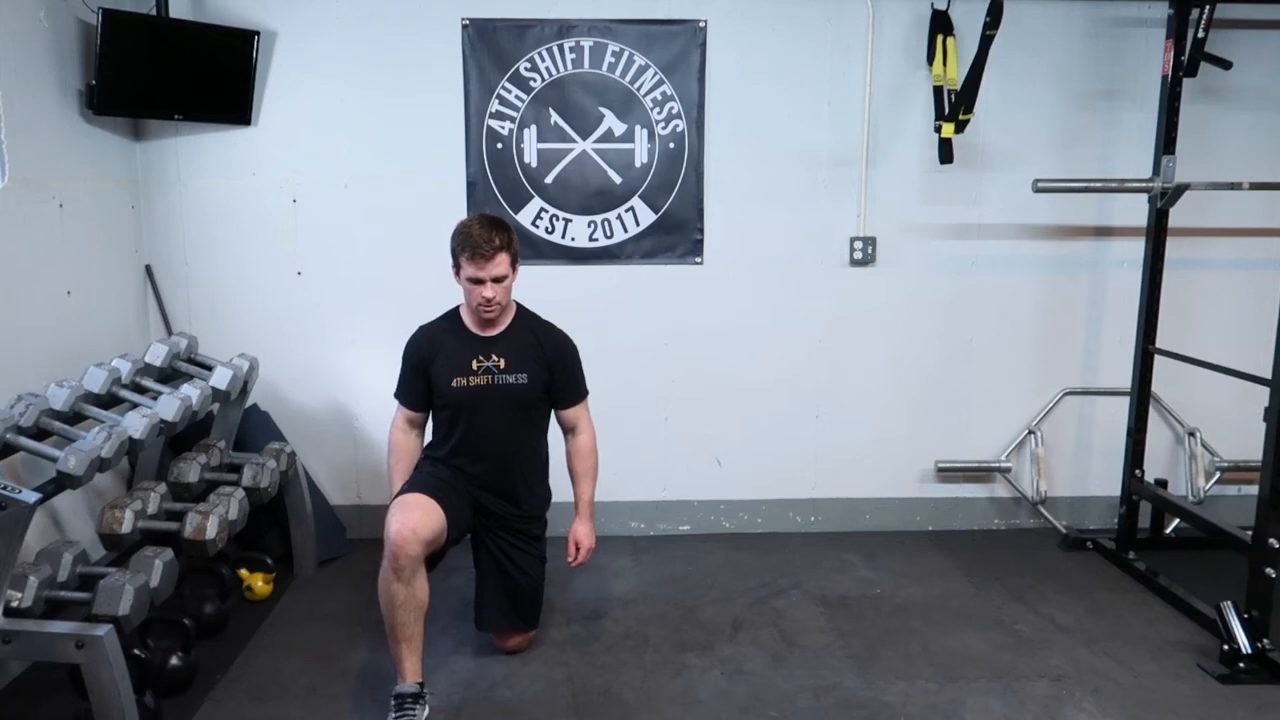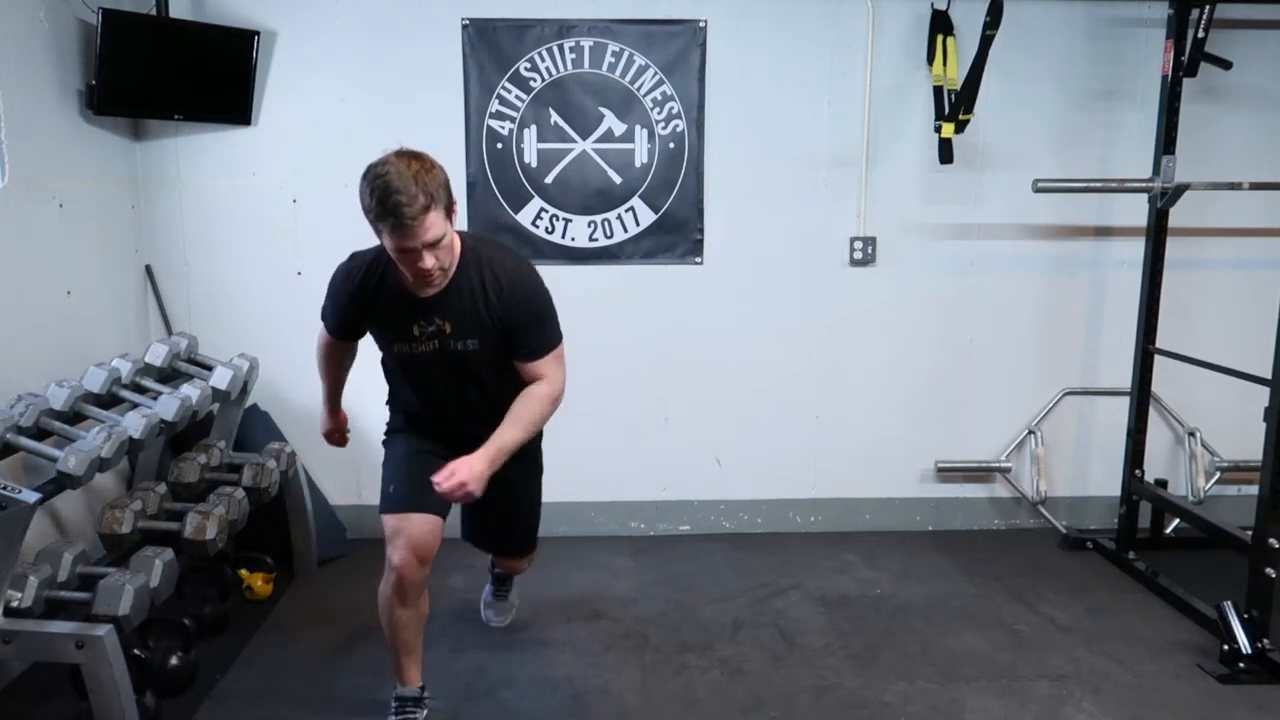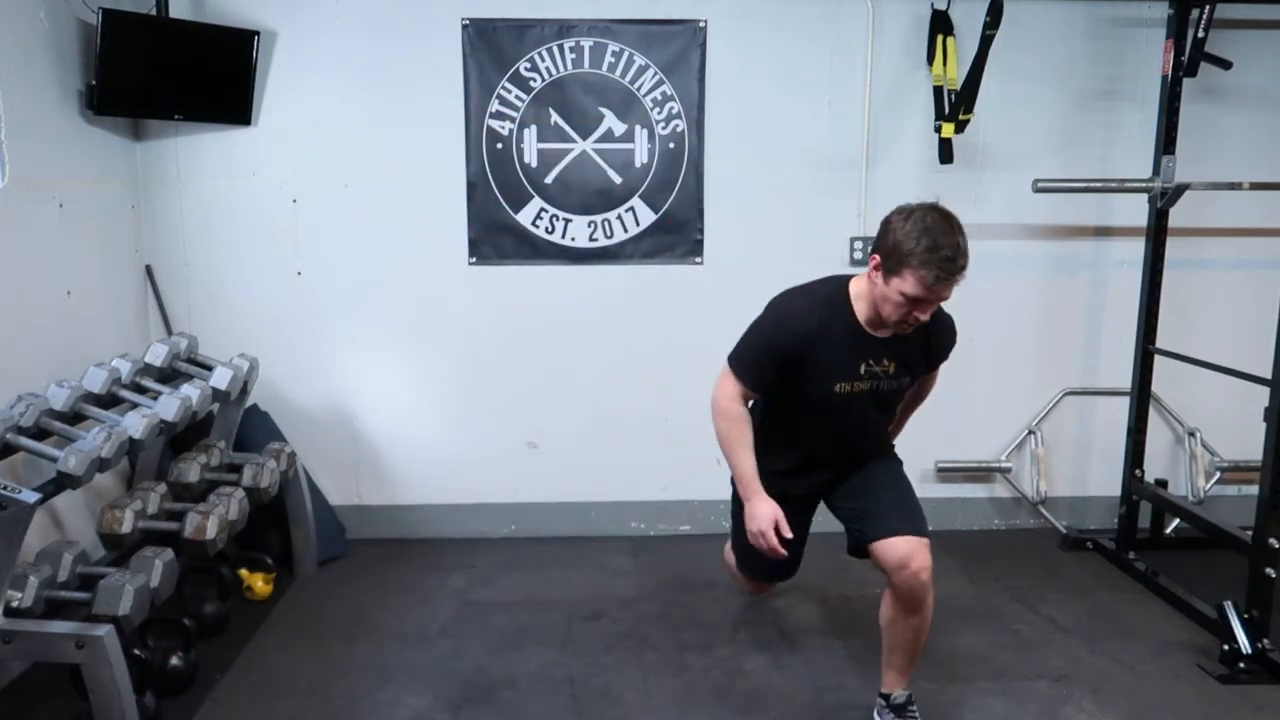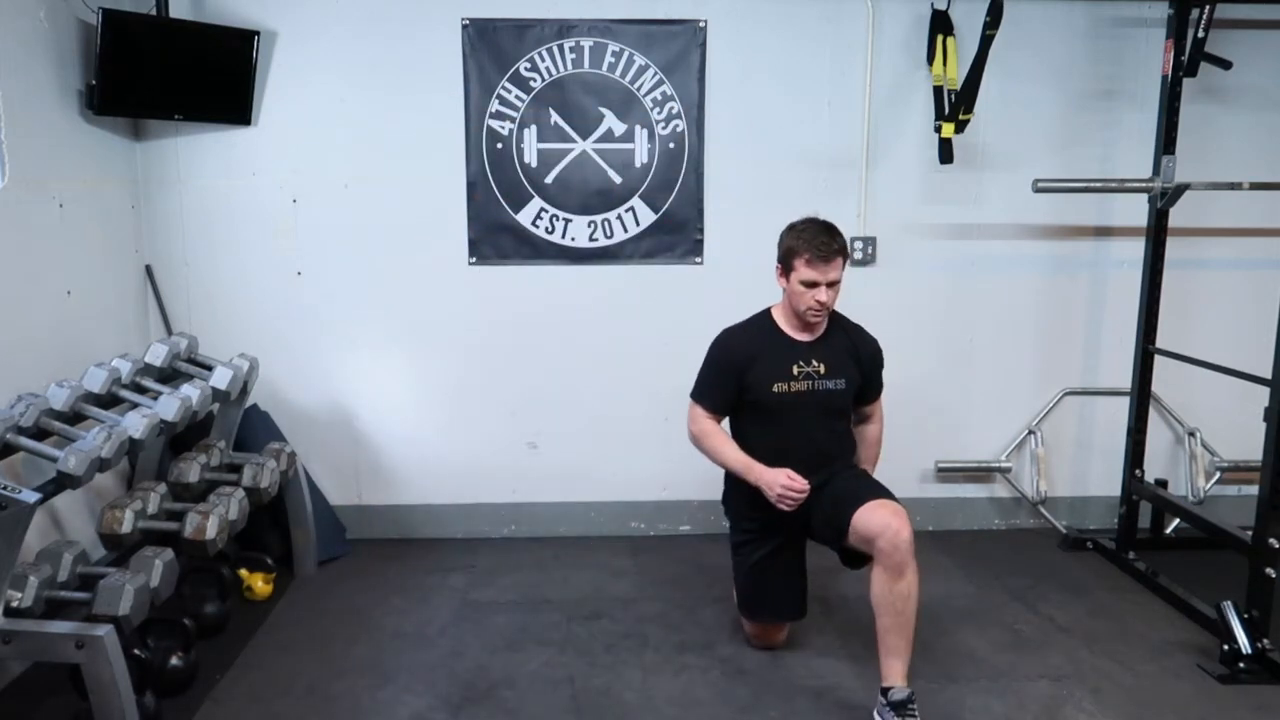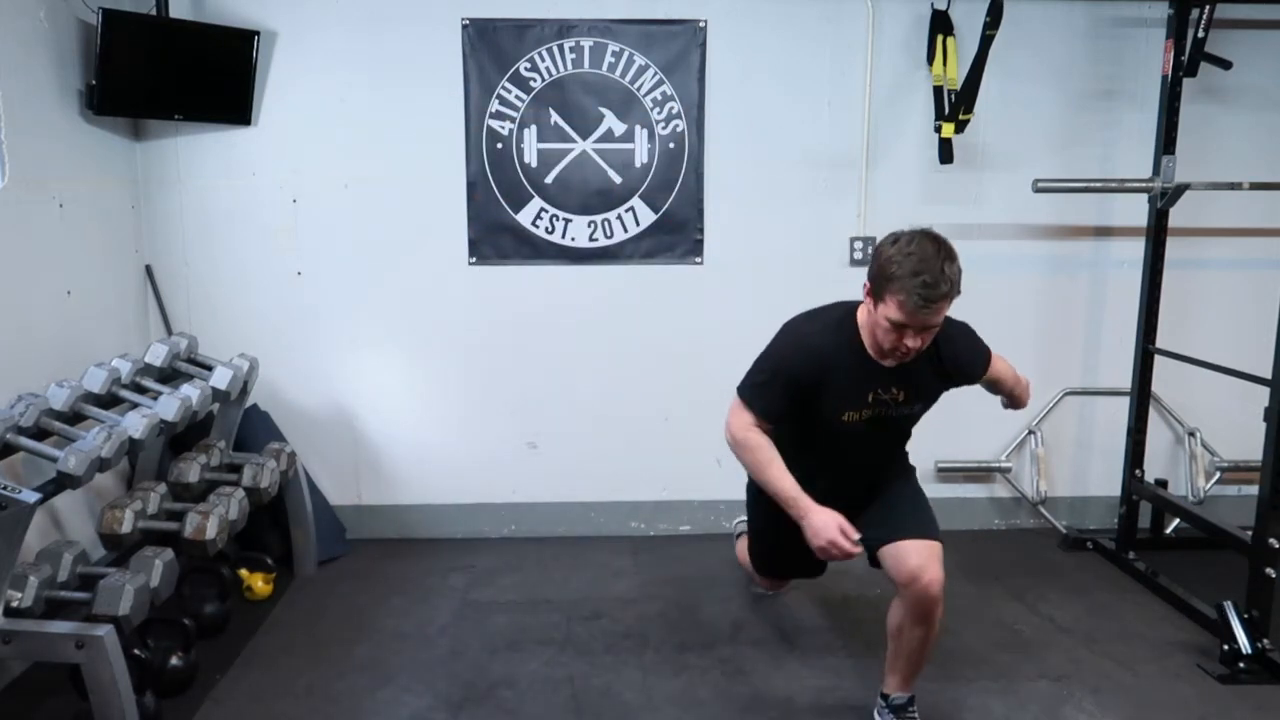
dt=1s
person 1, frame 1
left shoulder: (551, 344)
right shoulder: (428, 342)
left elbow: (578, 430)
right elbow: (407, 427)
left wrist: (584, 515)
right wrist: (400, 507)
left hip: (519, 501)
right hip: (447, 478)
left knee: (513, 640)
right knee: (401, 539)
left ankle: (489, 573)
person 1, frame 2
left shoulder: (508, 277)
right shoulder: (358, 280)
left elbow: (545, 384)
right elbow: (335, 344)
left wrist: (485, 462)
right wrist: (331, 409)
left hip: (502, 429)
right hip: (418, 427)
left knee: (513, 553)
right knee: (406, 560)
left ankle: (499, 575)
person 1, frame 3
left shoulder: (936, 331)
right shoulder: (797, 316)
right elbow: (728, 395)
right wrist: (754, 497)
left hip: (864, 460)
right hip: (780, 463)
left knee: (913, 567)
right knee: (756, 580)
right ankle: (745, 538)
person 1, frame 4
left shoulder: (858, 344)
right shoulder: (737, 344)
right elbow: (700, 424)
left wrist: (859, 492)
right wrist: (762, 475)
left hip: (833, 480)
right hip: (761, 497)
left knee: (894, 533)
right knee: (765, 635)
right ankle: (755, 572)
person 1, frame 5
left shoulder: (955, 346)
right shoulder: (807, 342)
left elbow: (998, 373)
right elbow: (743, 428)
left wrist: (1019, 395)
right wrist: (806, 511)
left hip: (882, 475)
right hip: (795, 478)
left knee: (924, 581)
right knee: (777, 571)
right ankle: (750, 536)
